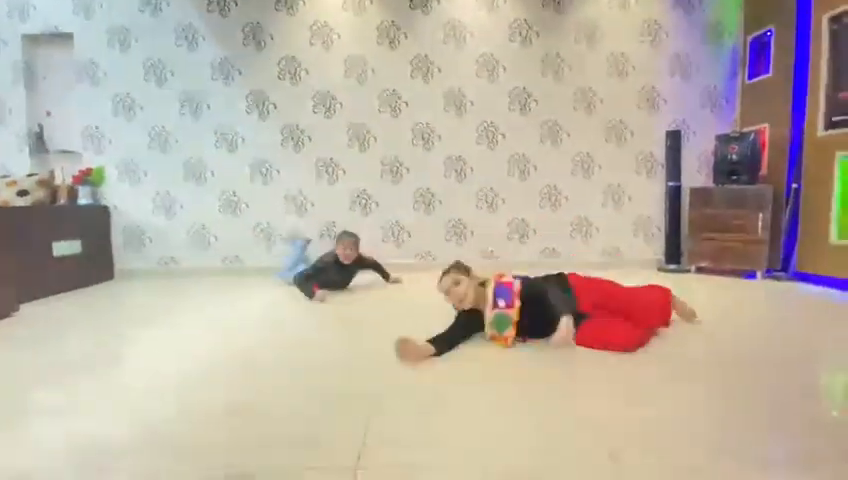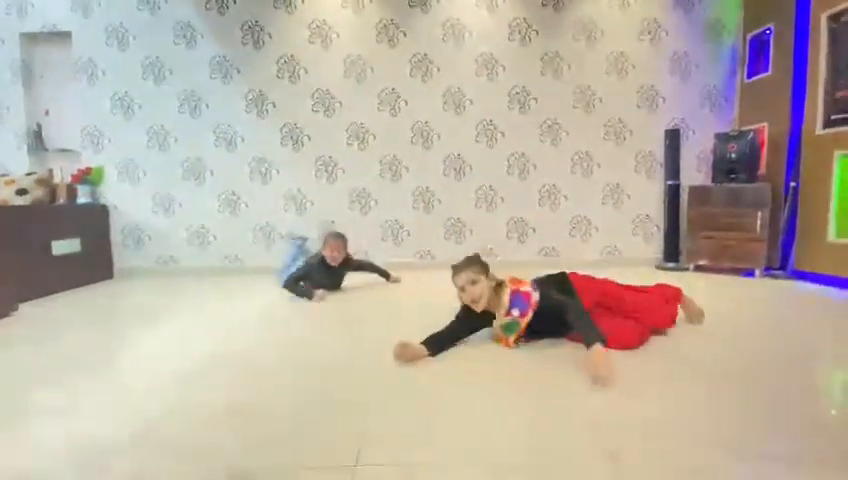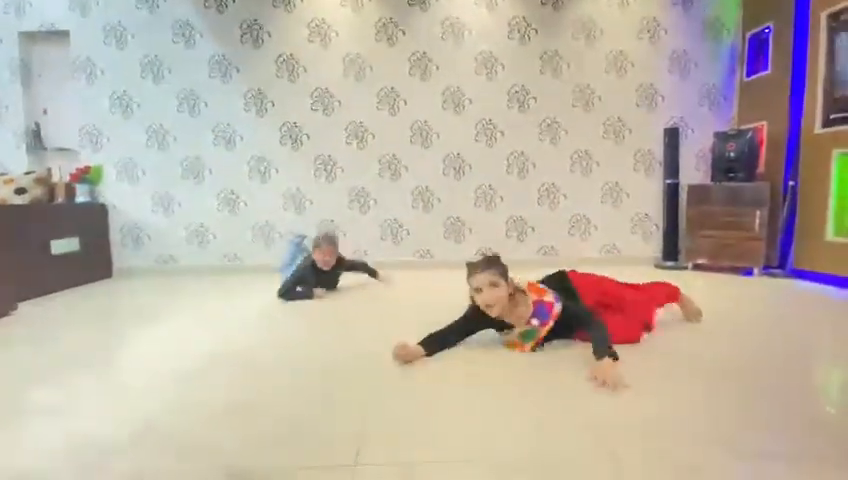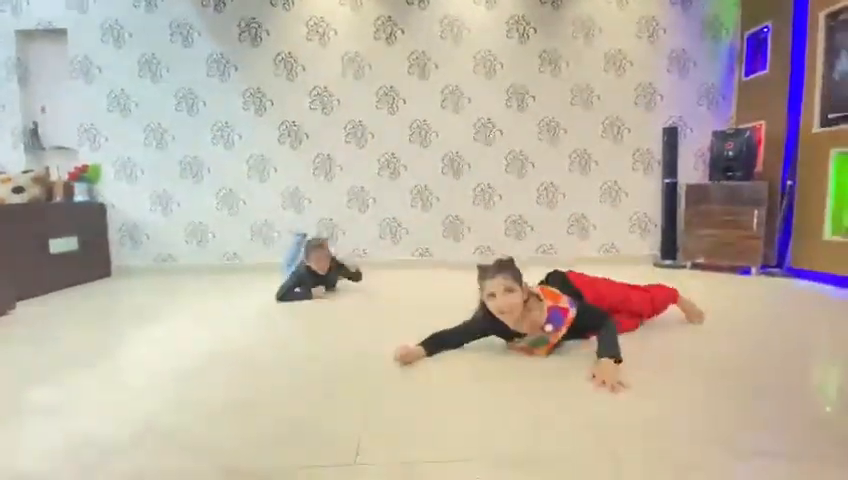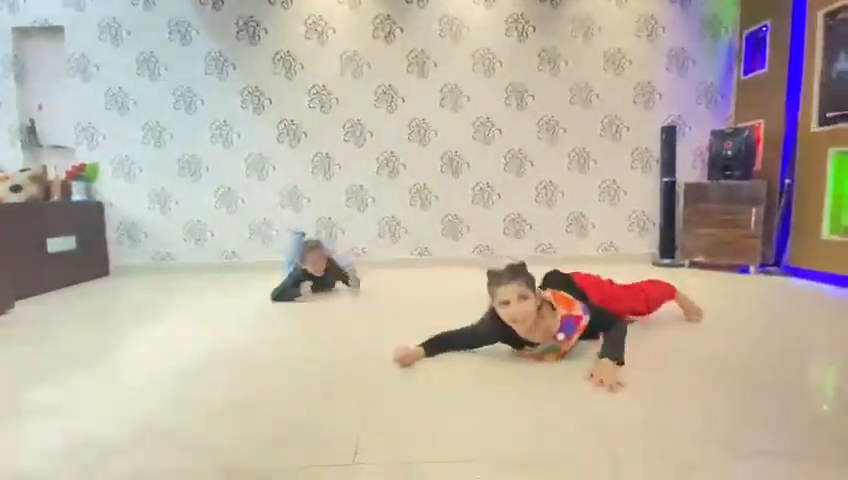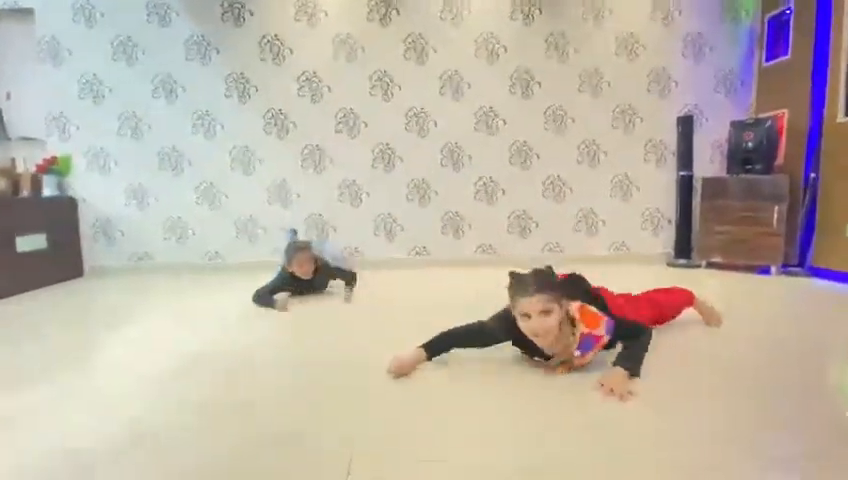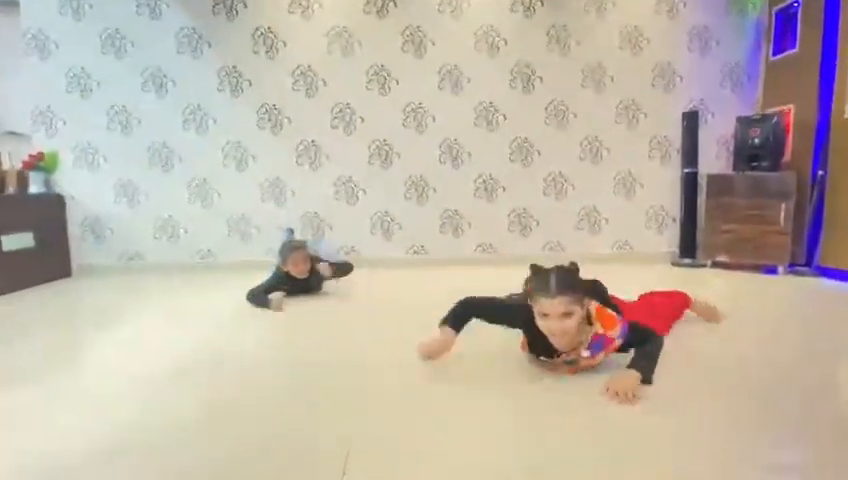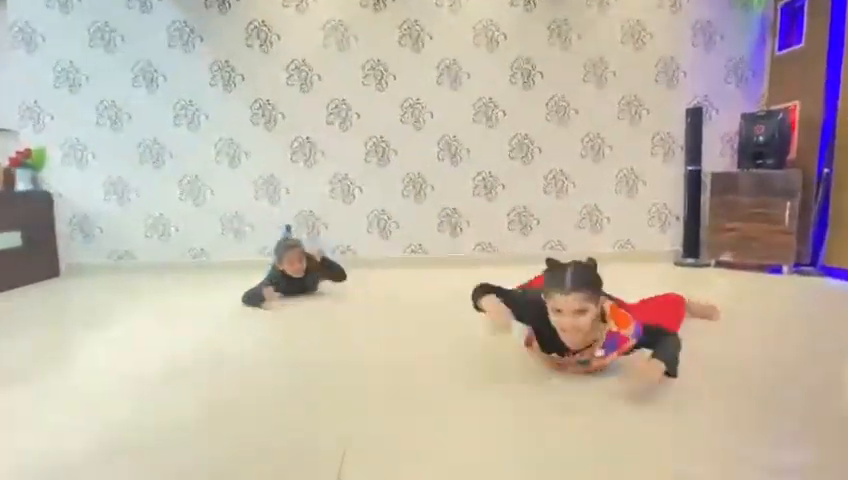
dt=0.1s
person 1, frame 1
right shoulder: (470, 319)
left elbow: (550, 291)
right elbow: (448, 338)
left wrist: (565, 321)
right wrist: (423, 349)
left hip: (572, 292)
left knee: (641, 304)
right knee: (631, 337)
left ankle: (668, 301)
person 1, frame 2
left shoulder: (520, 293)
right shoulder: (476, 315)
left elbow: (575, 312)
right elbow: (450, 333)
left wrist: (595, 349)
right wrist: (420, 350)
left hip: (577, 290)
right knee: (630, 335)
left ankle: (678, 297)
person 1, frame 3
left shoulder: (538, 297)
right shoulder: (480, 315)
left elbow: (590, 321)
right elbow: (449, 334)
left wrist: (604, 360)
right wrist: (417, 351)
left hip: (575, 289)
left knee: (636, 305)
right knee: (628, 330)
left ankle: (675, 295)
person 1, frame 4
right shoulder: (490, 320)
left elbow: (606, 321)
right elbow: (454, 335)
left wrist: (607, 360)
right wrist: (418, 350)
left hip: (579, 289)
left knee: (635, 302)
left ankle: (678, 298)
person 1, frame 5
left shoulder: (567, 308)
right shoulder: (498, 325)
left elbow: (614, 323)
right elbow: (456, 337)
left wrist: (607, 361)
right wrist: (418, 351)
left hip: (579, 290)
left knee: (634, 298)
left ankle: (675, 294)
person 1, frame 6
left shoulder: (592, 321)
right shoulder: (512, 324)
left elbow: (641, 332)
right elbow: (461, 334)
left wrist: (622, 370)
right wrist: (419, 354)
left hip: (594, 301)
person 1, frame 7
left shoulder: (605, 322)
right shoulder: (525, 313)
left elbow: (652, 339)
right elbow: (471, 305)
left wrist: (633, 374)
right wrist: (445, 336)
left hip: (597, 300)
left knee: (651, 311)
left ankle: (688, 302)
person 1, frame 8
left shoulder: (619, 325)
right shoulder: (538, 309)
left elbow: (666, 336)
right elbow: (482, 291)
left wrist: (657, 364)
right wrist: (490, 303)
left knee: (657, 313)
left ankle: (683, 304)
